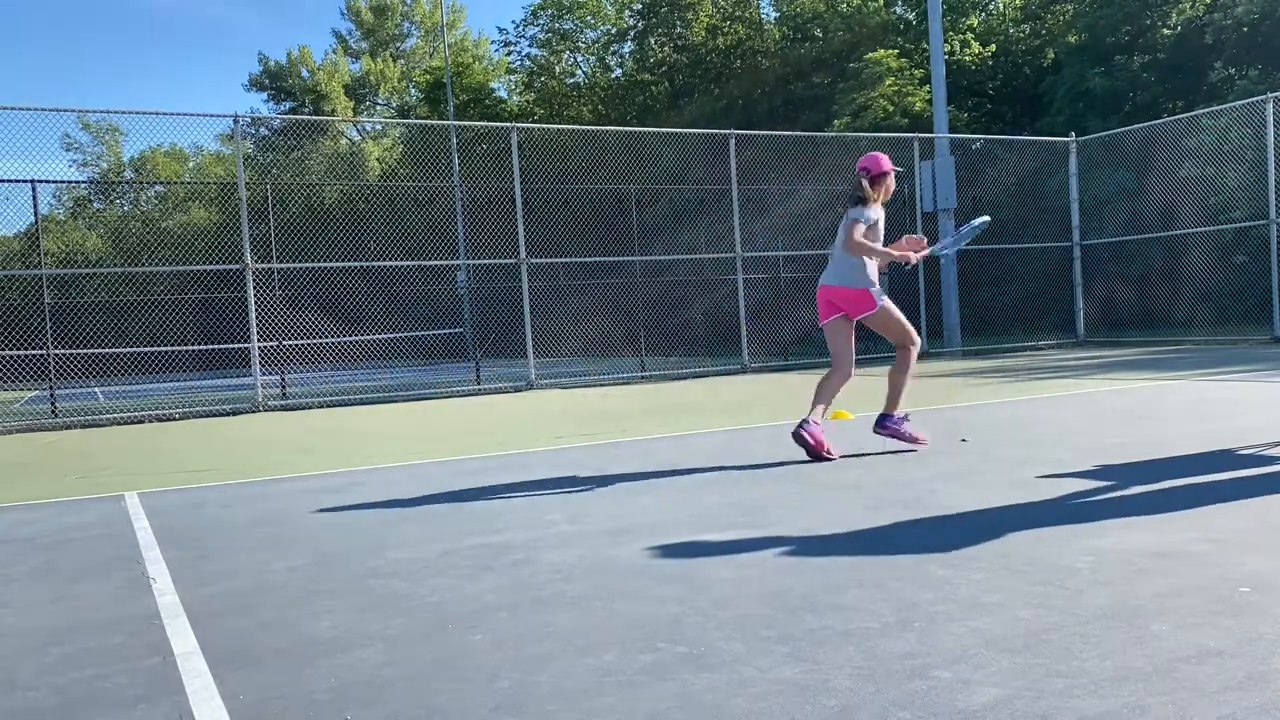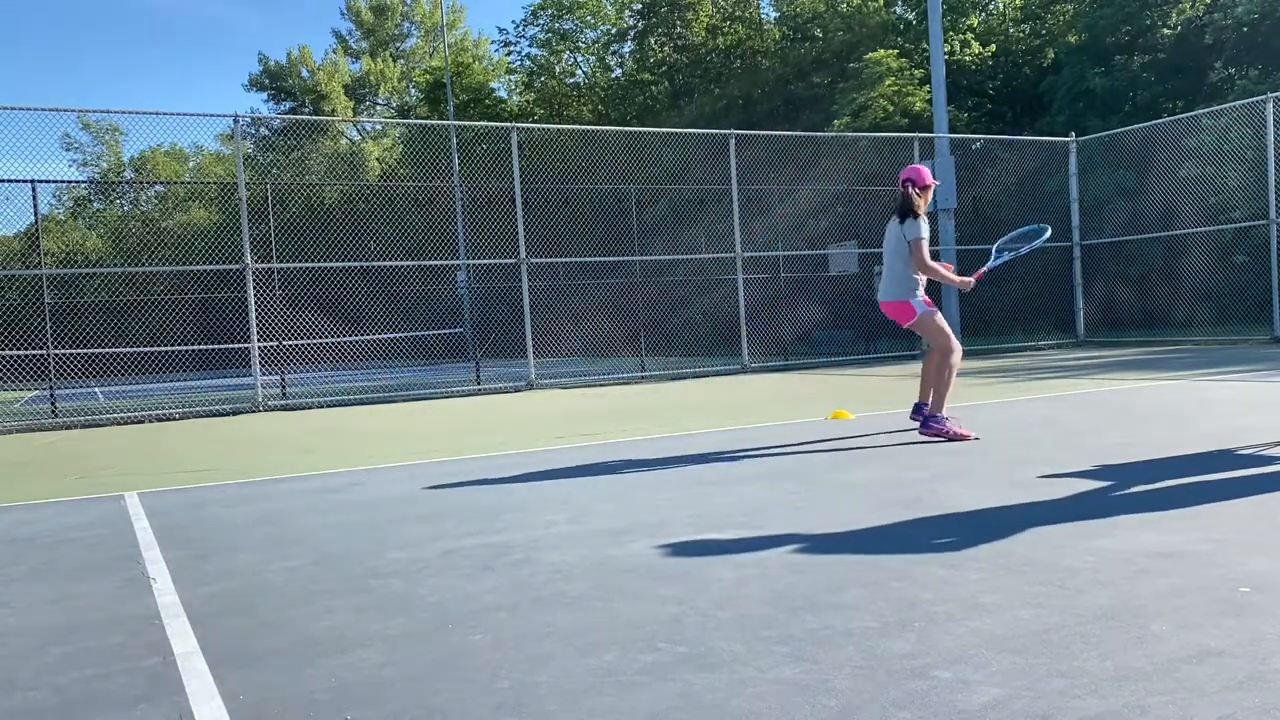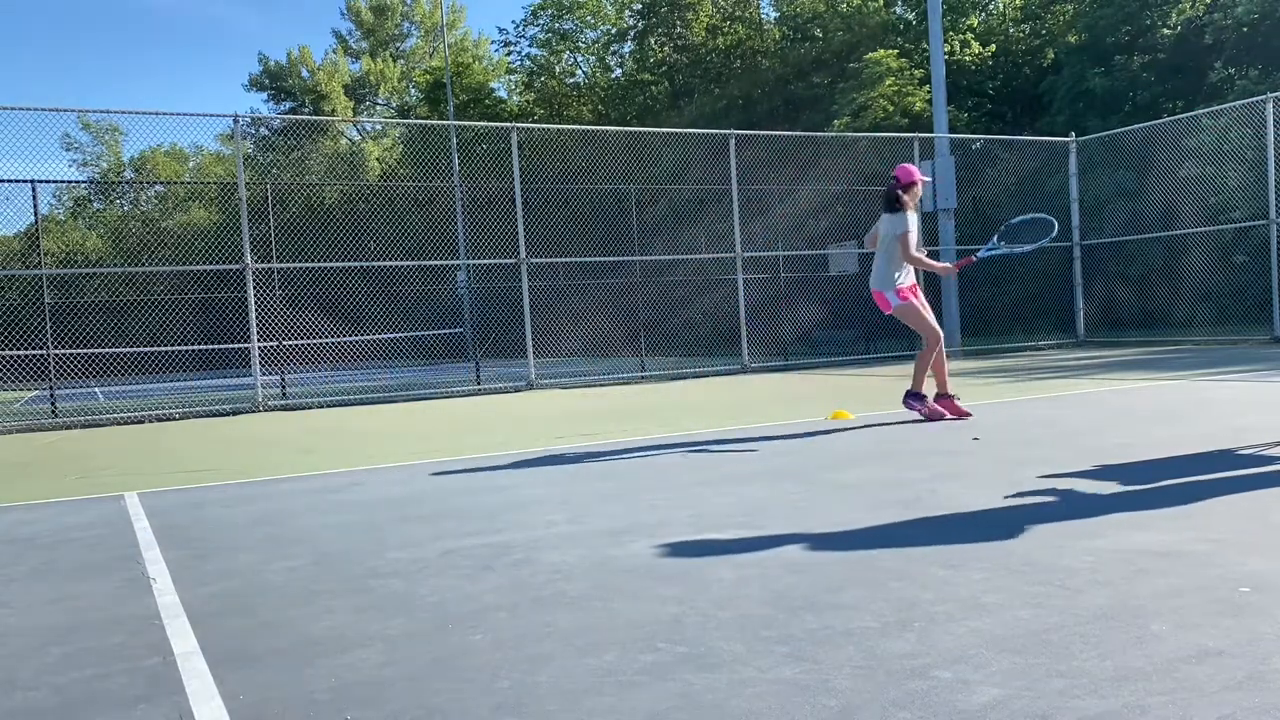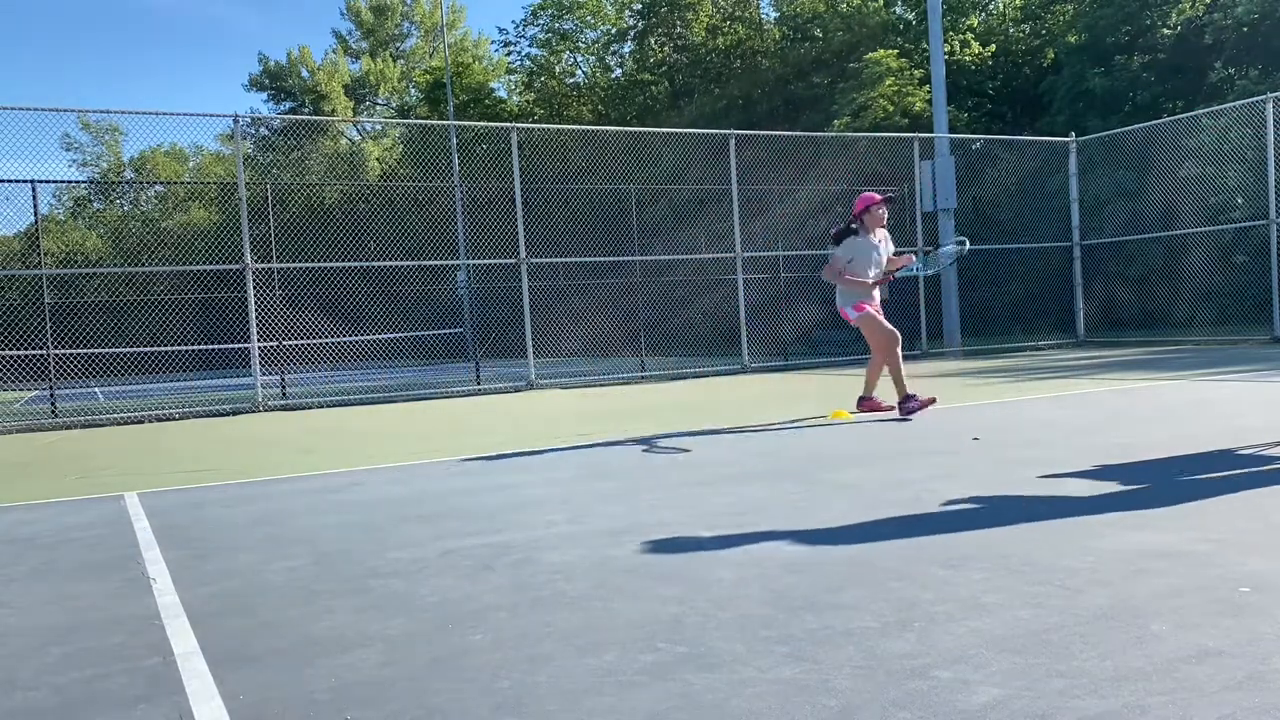
dt=0.3s
person 1, frame 1
left shoulder: (861, 207)
right shoulder: (869, 207)
right elbow: (851, 243)
left wrist: (901, 247)
right wrist: (893, 254)
left hip: (829, 290)
right hip: (854, 289)
left knee: (842, 367)
right knee: (910, 342)
left ankle: (810, 425)
right ankle: (890, 417)
person 1, frame 2
left shoulder: (897, 220)
right shoulder: (917, 220)
right elbow: (922, 264)
left wrist: (937, 269)
right wrist: (957, 281)
left hip: (891, 297)
right hip: (905, 297)
left knee: (940, 345)
right knee: (951, 349)
left ankle: (923, 406)
right ankle: (935, 418)
person 1, frame 3
left shoulder: (892, 213)
right shoulder: (906, 216)
left elbow: (868, 242)
right elbow: (909, 256)
right wrist: (939, 267)
left hip: (906, 284)
right hip: (890, 288)
left knee: (936, 336)
right knee: (933, 335)
left ankle: (945, 397)
right ankle: (915, 395)
person 1, frame 4
left shoulder: (883, 236)
right shoulder: (852, 242)
left elbow: (888, 264)
right elbow: (828, 273)
left wrist: (904, 260)
right wrist: (860, 284)
left hip: (871, 302)
right hip: (852, 303)
left knee: (881, 351)
right knee: (893, 338)
left ankle: (866, 398)
right ankle: (906, 399)
